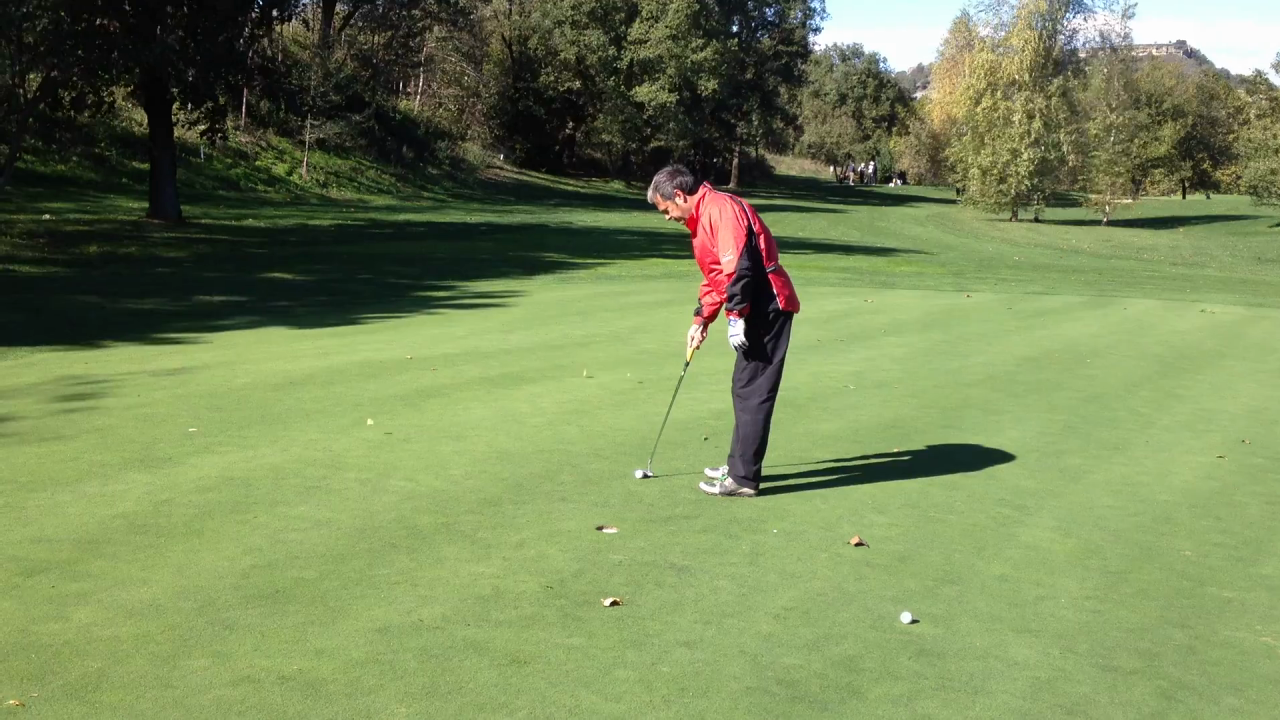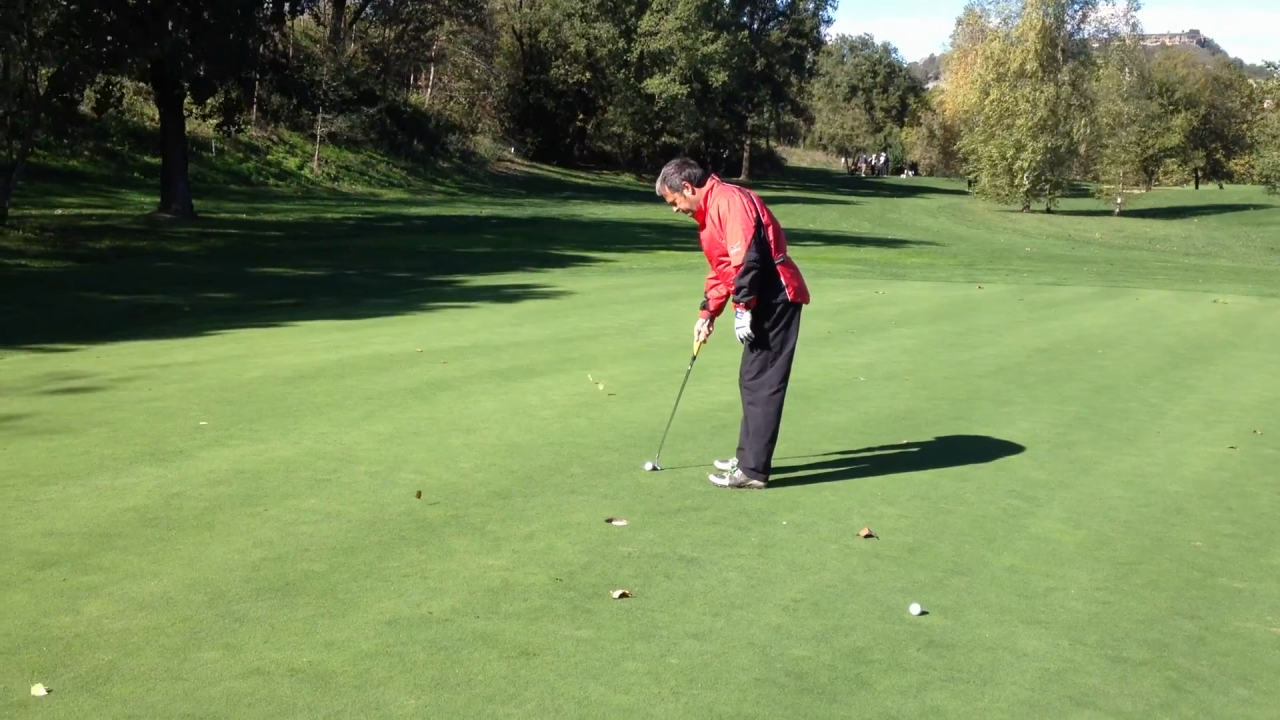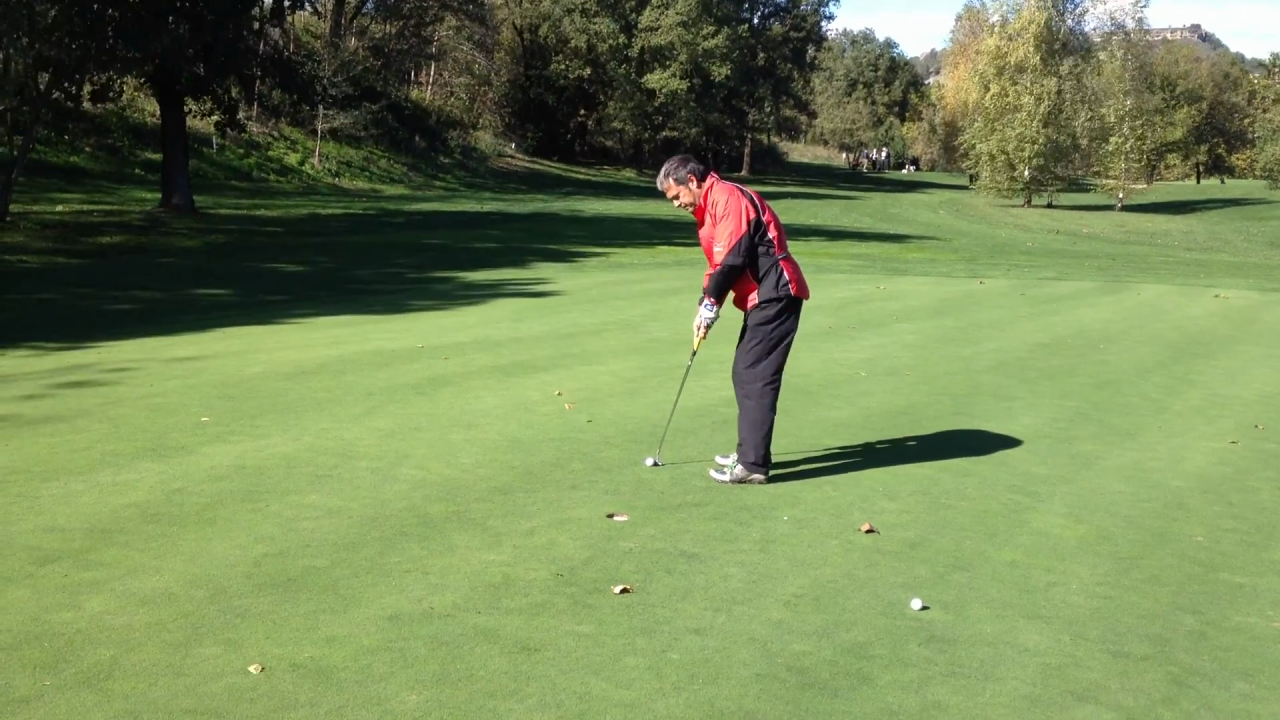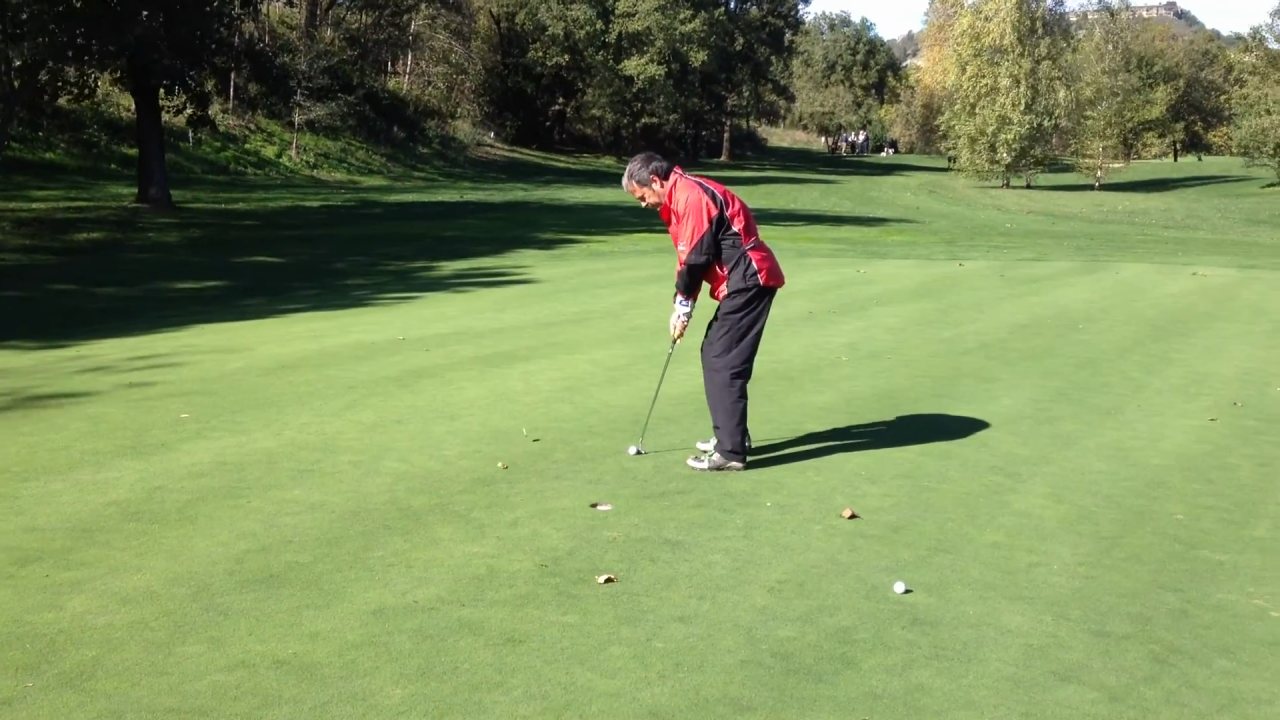
dt=0.5s
person 1, frame 1
left shoulder: (720, 208)
right shoulder: (701, 219)
left elbow: (739, 266)
right elbow: (716, 275)
left wrist: (735, 316)
right wrist: (701, 319)
left hip: (766, 305)
right hip: (757, 308)
left knee: (751, 390)
right knee: (745, 388)
left ankle: (743, 477)
right ankle: (740, 464)
person 1, frame 2
left shoulder: (728, 199)
right shoulder: (708, 211)
left elbow: (746, 258)
right elbow: (721, 268)
left wrist: (742, 309)
right wrist: (707, 313)
left hip: (776, 297)
right hip: (767, 300)
left knee: (761, 382)
right knee: (752, 379)
left ankle: (753, 469)
right ankle: (749, 456)
person 1, frame 3
left shoulder: (727, 198)
right shoulder: (706, 209)
left elbow: (732, 259)
right elbow: (717, 263)
left wrist: (710, 301)
right wrist: (704, 307)
left hip: (775, 293)
right hip: (762, 296)
left knee: (755, 375)
right knee: (744, 373)
left ankle: (753, 464)
right ankle: (750, 451)
person 1, frame 4
left shoulder: (690, 195)
right shoulder: (680, 197)
left elbow: (697, 256)
right elbow: (690, 257)
left wrist: (684, 302)
right wrist: (681, 304)
left hip: (749, 279)
right hip: (744, 280)
left knee: (725, 362)
right knee: (714, 353)
left ankle: (731, 451)
right ankle: (729, 434)
